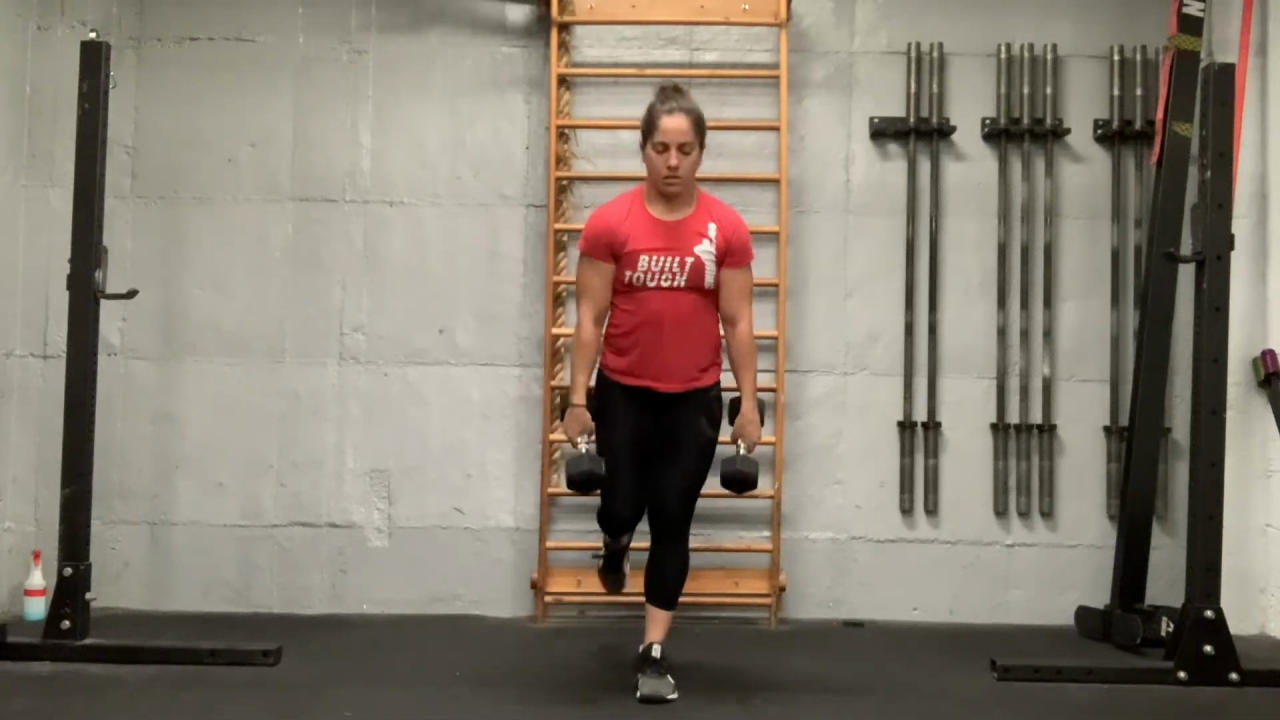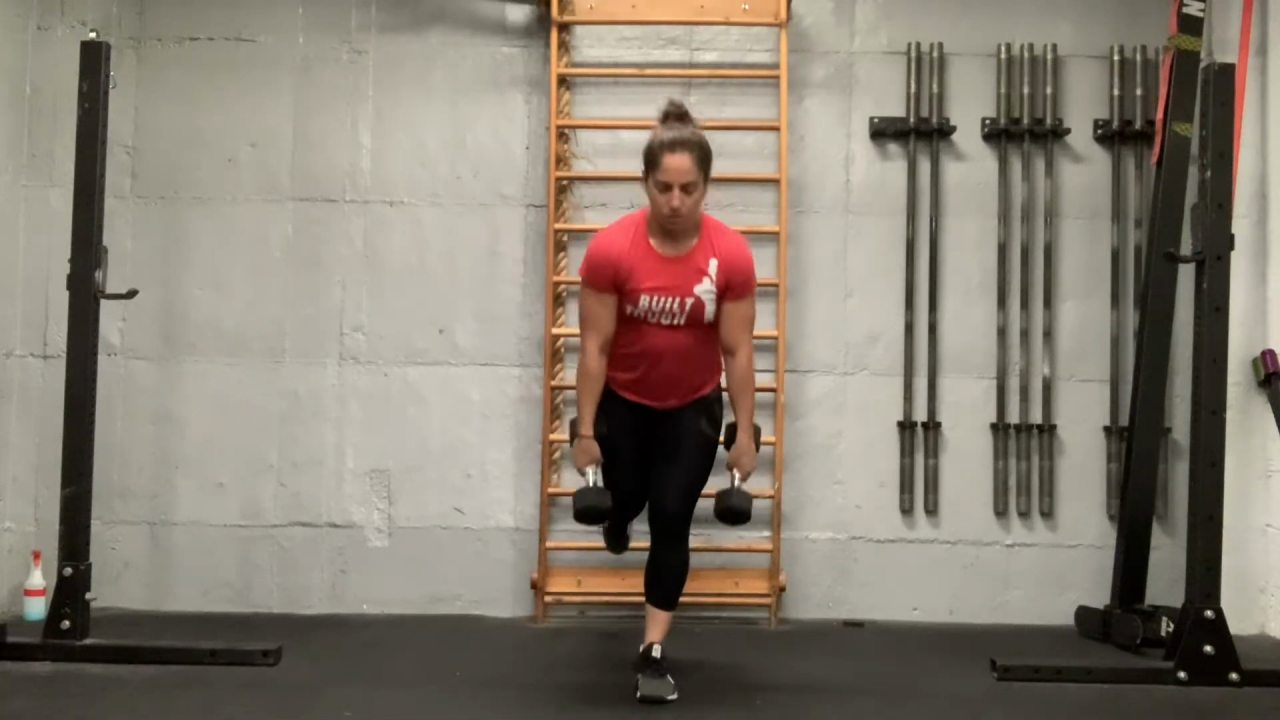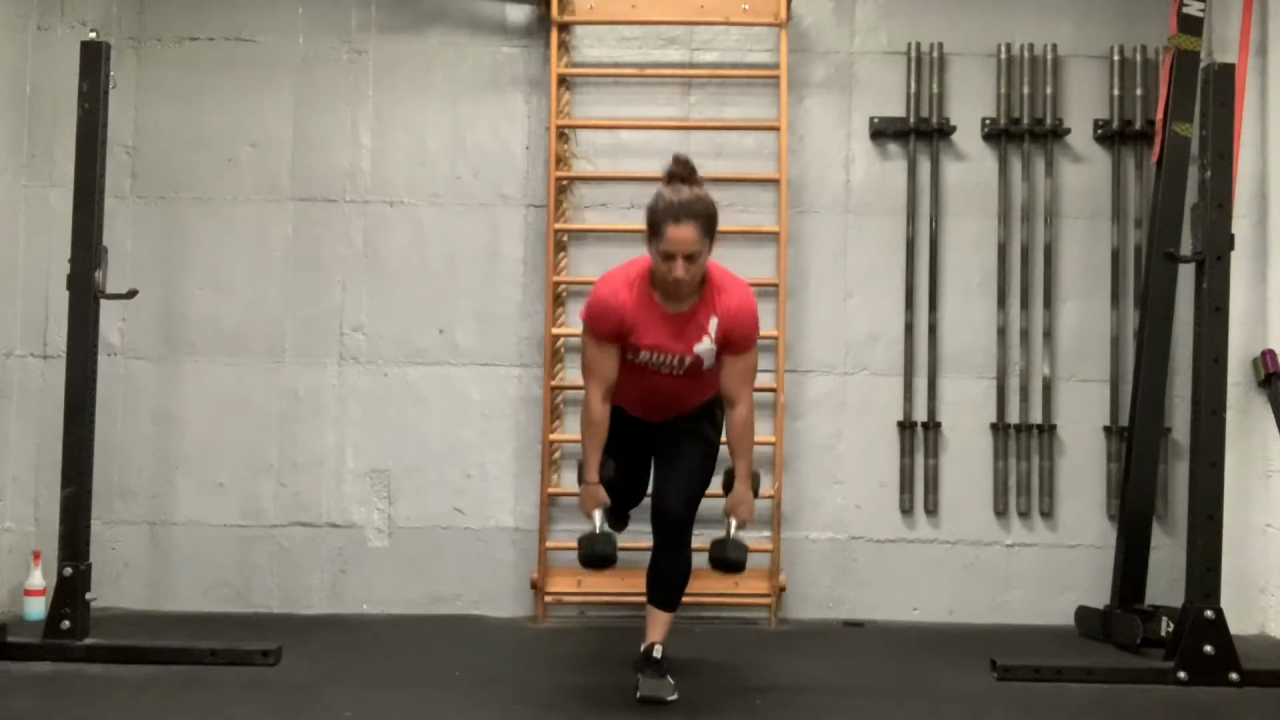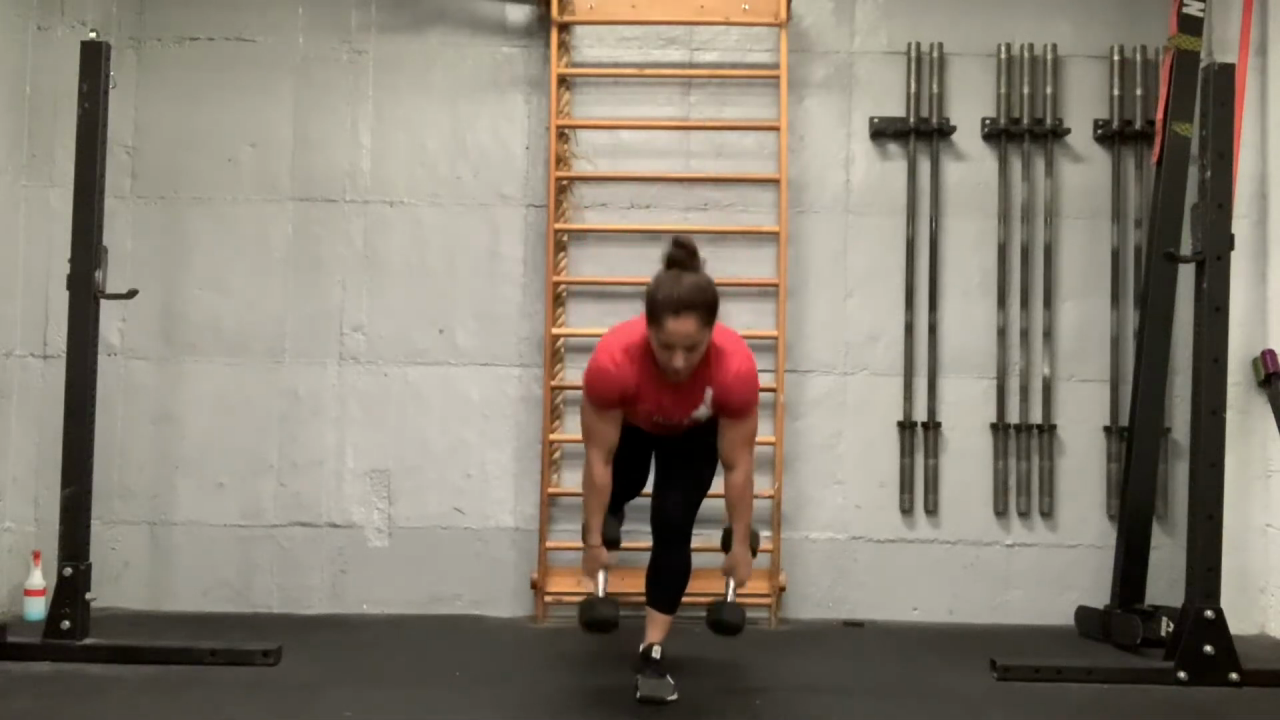
dt=0.2s
person 1, frame 1
left shoulder: (727, 227)
right shoulder: (609, 222)
left elbow: (738, 323)
right elbow: (589, 319)
left wrist: (749, 404)
right wrist: (578, 401)
left hip: (693, 399)
right hip: (622, 393)
left knee: (671, 523)
right knee: (620, 509)
left ankle: (653, 653)
right ankle: (615, 549)
person 1, frame 2
left shoulder: (732, 254)
right shoulder: (610, 249)
left elbow: (738, 352)
right elbow: (594, 349)
left wrist: (745, 434)
right wrist: (585, 432)
left hip: (692, 408)
right hip: (622, 403)
left knee: (671, 522)
right knee: (620, 505)
left ankle: (653, 652)
right ankle: (618, 519)
person 1, frame 3
left shoulder: (736, 303)
right shoulder: (612, 296)
left elbow: (737, 403)
right elbow: (598, 396)
left wrist: (742, 484)
right wrist: (591, 479)
left hip: (693, 418)
right hip: (628, 413)
left knee: (673, 521)
right knee: (620, 503)
left ankle: (653, 651)
right ankle: (622, 490)
person 1, frame 4
left shoulder: (736, 368)
right shoulder: (613, 360)
left elbow: (737, 466)
right elbow: (599, 460)
left wrist: (740, 546)
right wrist: (594, 541)
left hip: (693, 433)
right hip: (633, 423)
left knee: (673, 524)
right knee: (622, 487)
left ankle: (652, 651)
right ankle: (625, 492)
